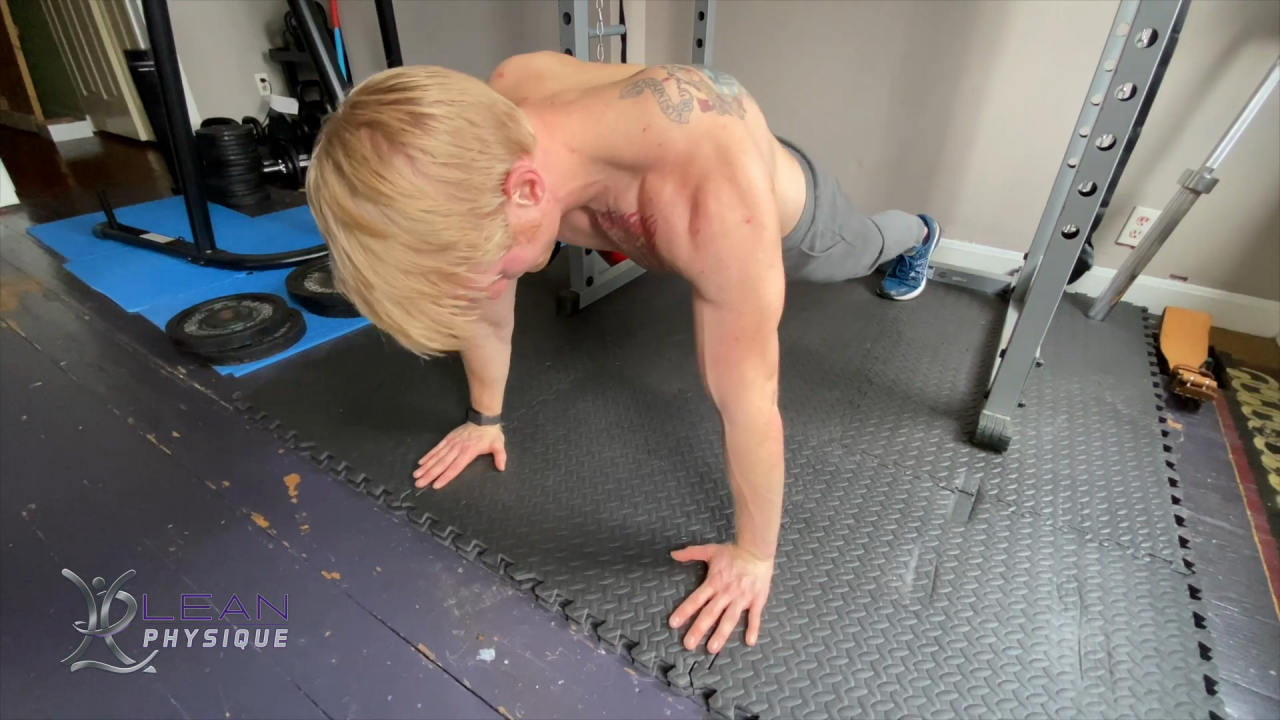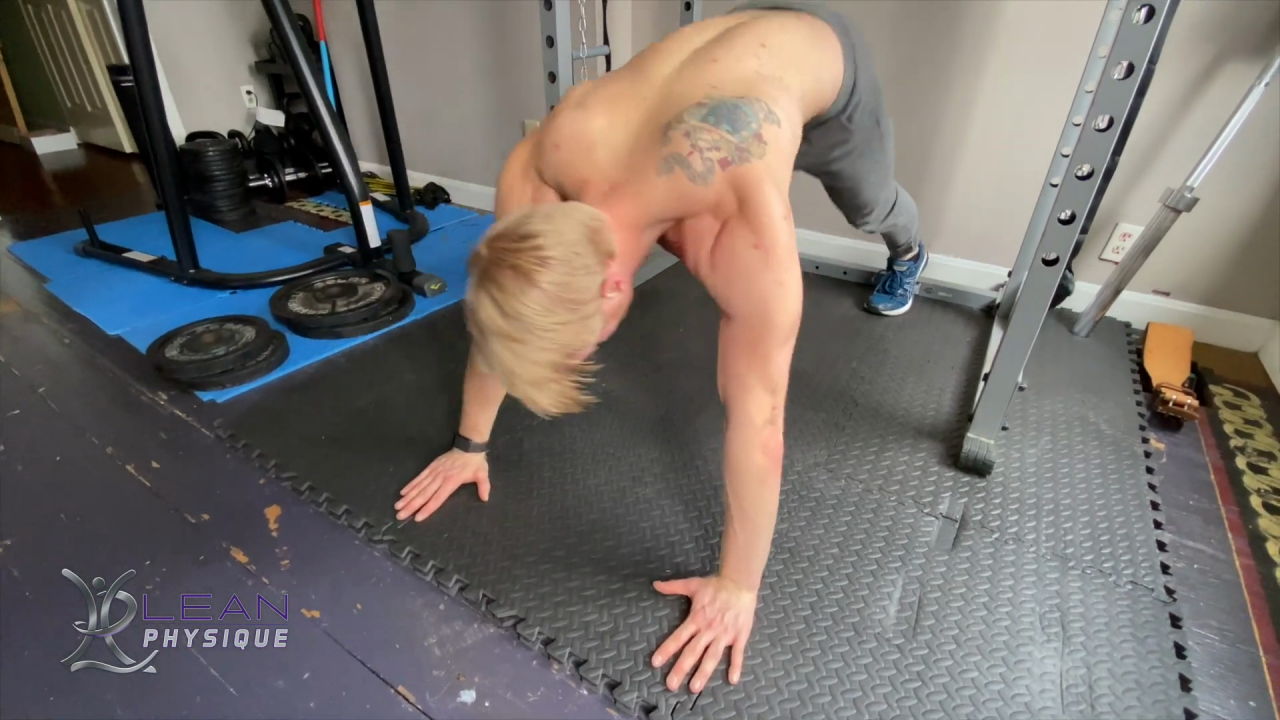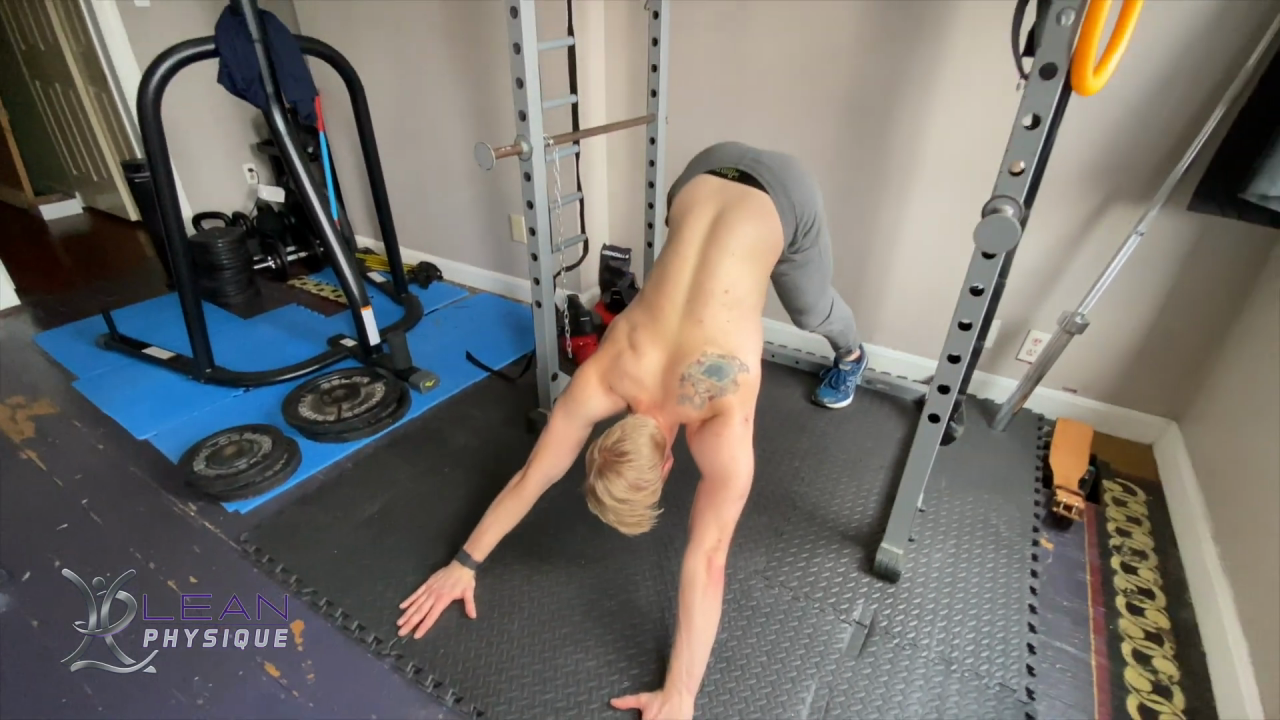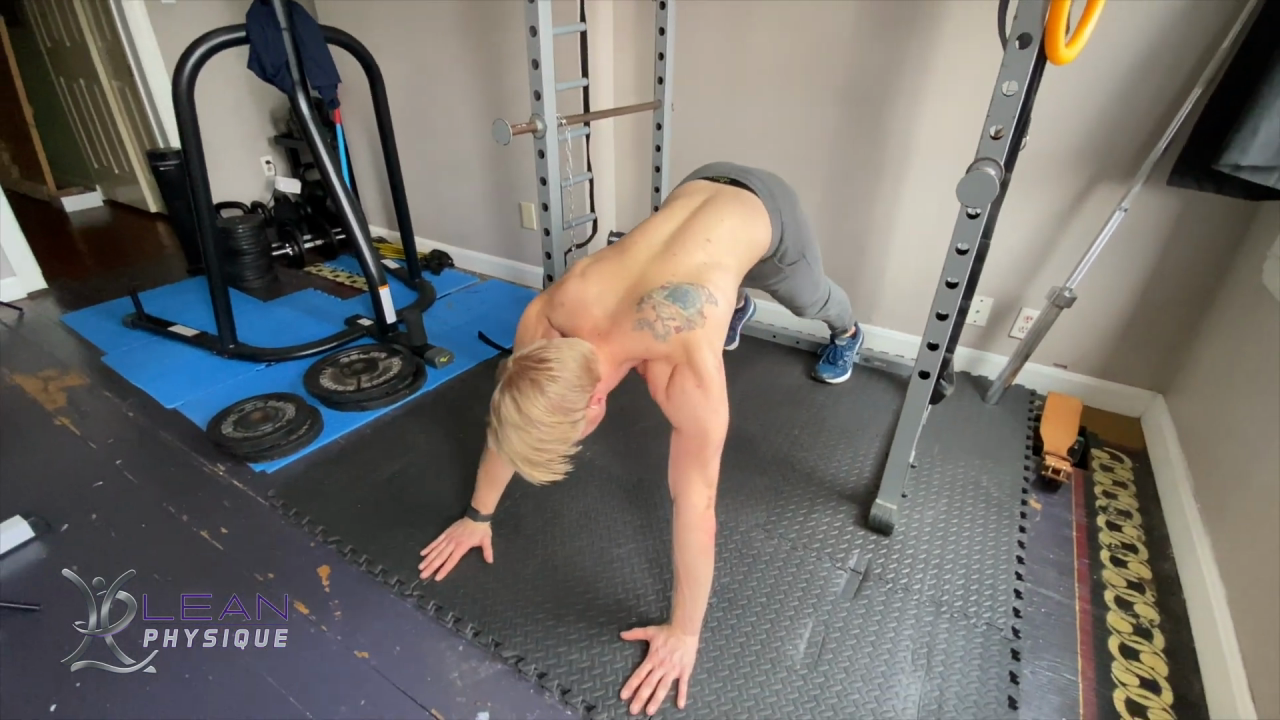
dt=1s
person 1, frame 1
left shoulder: (707, 196)
right shoulder: (485, 143)
left elbow: (748, 405)
right elbow: (483, 308)
left wrist: (753, 555)
right wrist: (485, 419)
left hip: (786, 218)
left knee: (861, 248)
left ankle: (914, 233)
person 1, frame 2
left shoulder: (743, 231)
right shoulder: (536, 172)
left elbow: (755, 417)
right elbow: (506, 318)
left hip: (829, 61)
left knee: (870, 208)
left ankle: (906, 252)
person 1, frame 3
left shoulder: (721, 421)
right shoulder: (603, 378)
left elbow: (706, 556)
right elbow: (534, 473)
left hip: (782, 197)
right hip: (710, 176)
left knee: (810, 309)
left ankle: (849, 353)
person 1, frame 4
left shoulder: (684, 368)
right shoulder: (545, 317)
left elbow: (695, 502)
right elbow: (510, 415)
left wrist: (684, 633)
right wrist: (477, 515)
left hip: (766, 213)
right hip: (701, 190)
left knee: (809, 300)
left ankle: (846, 334)
